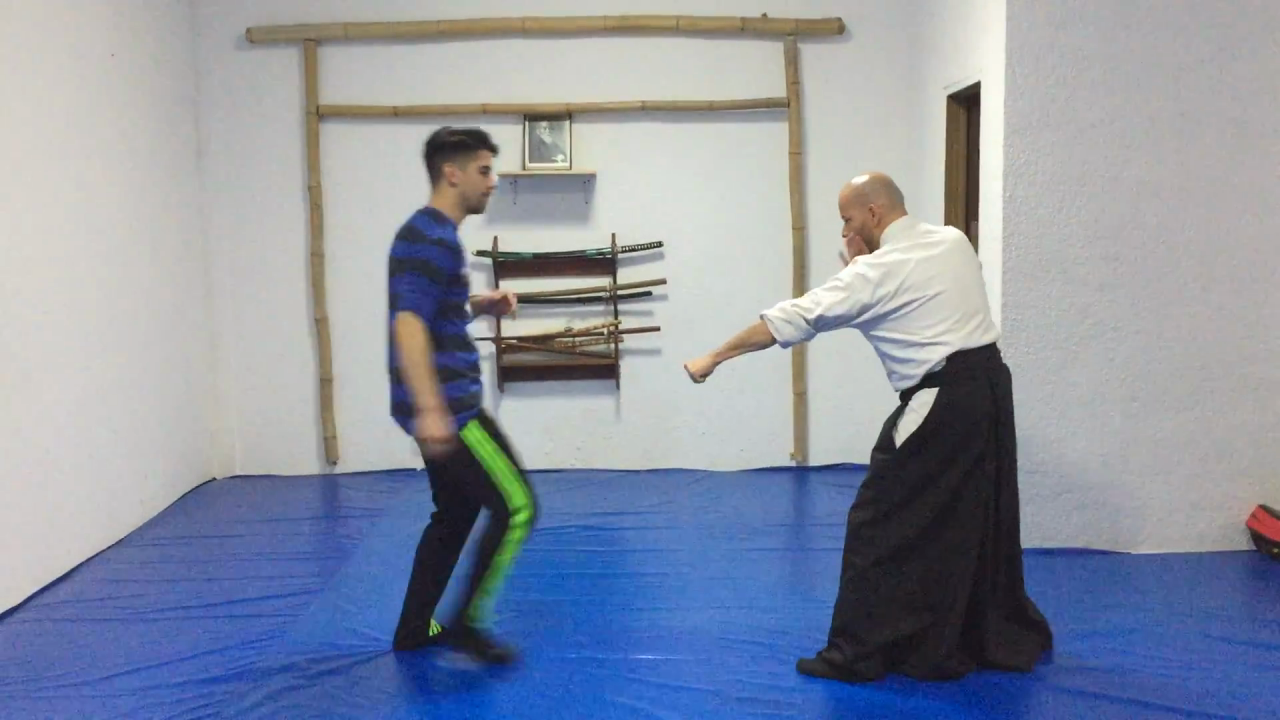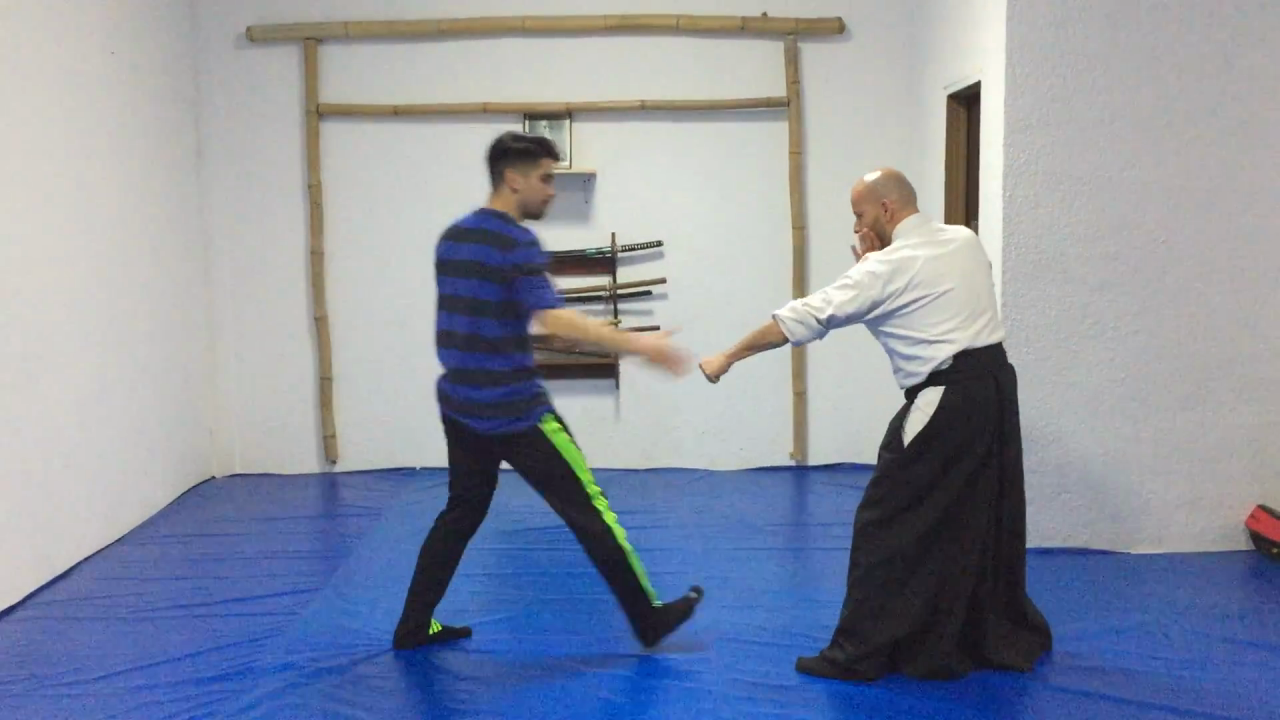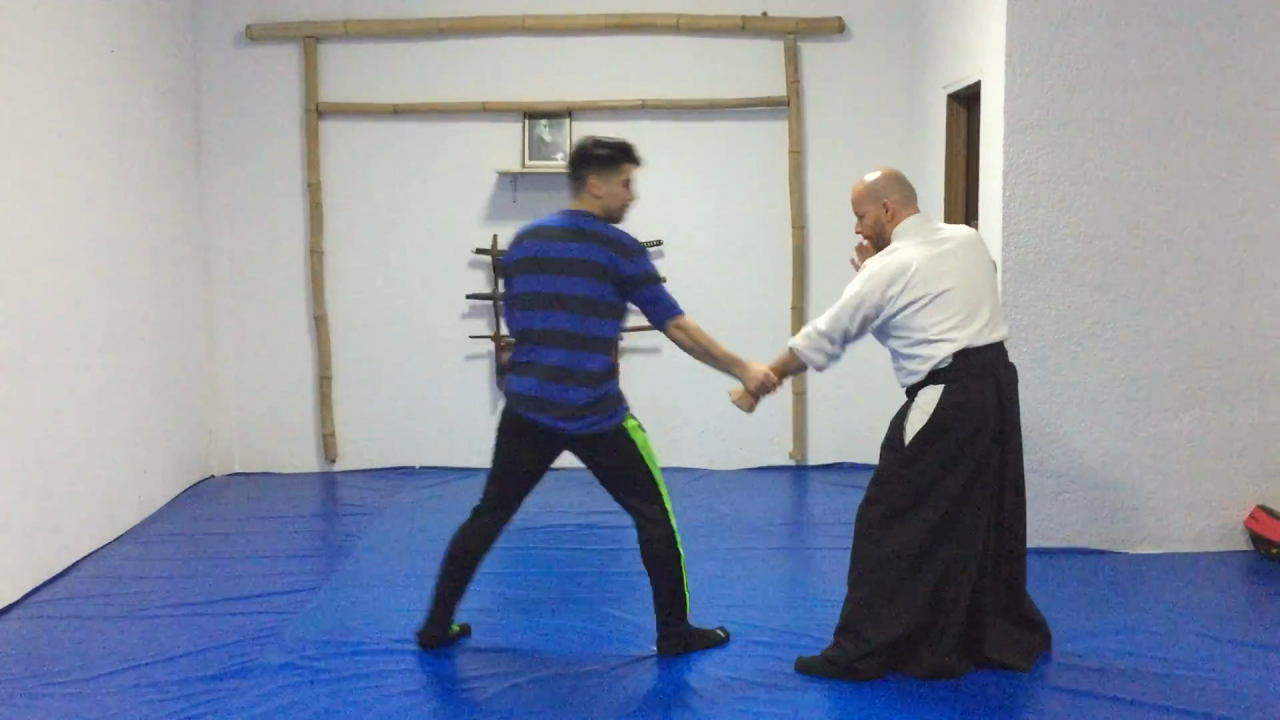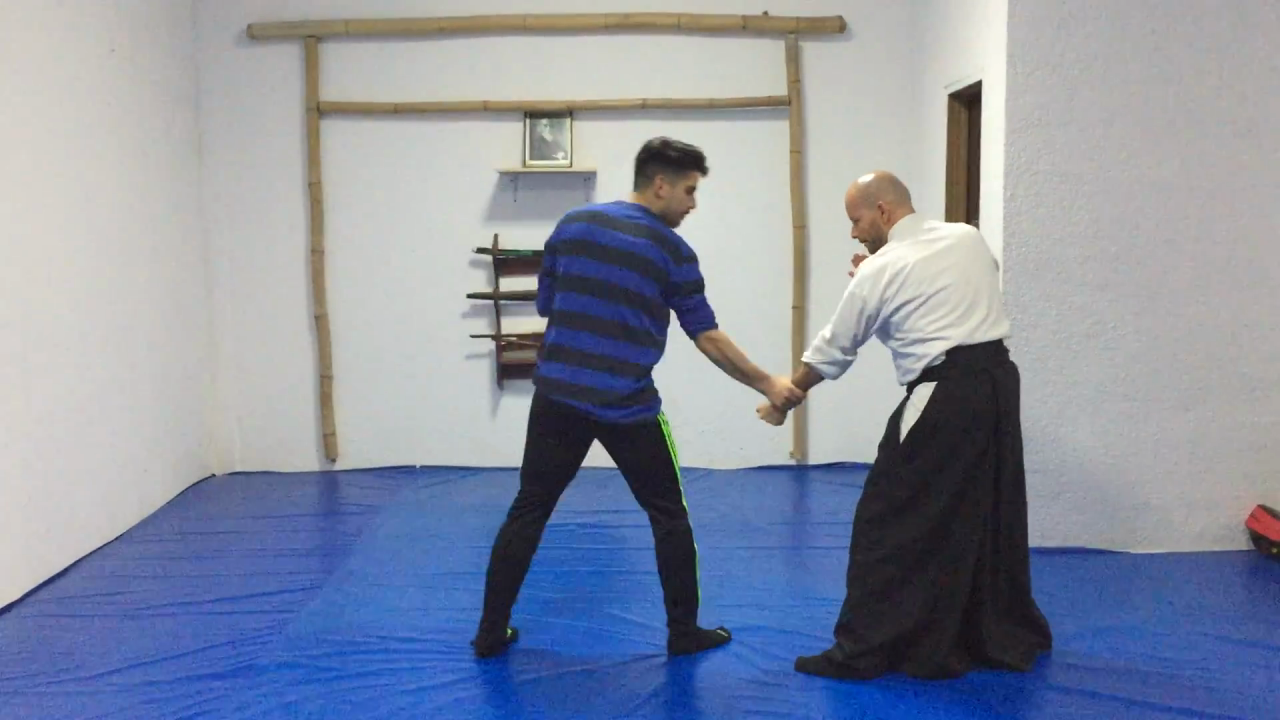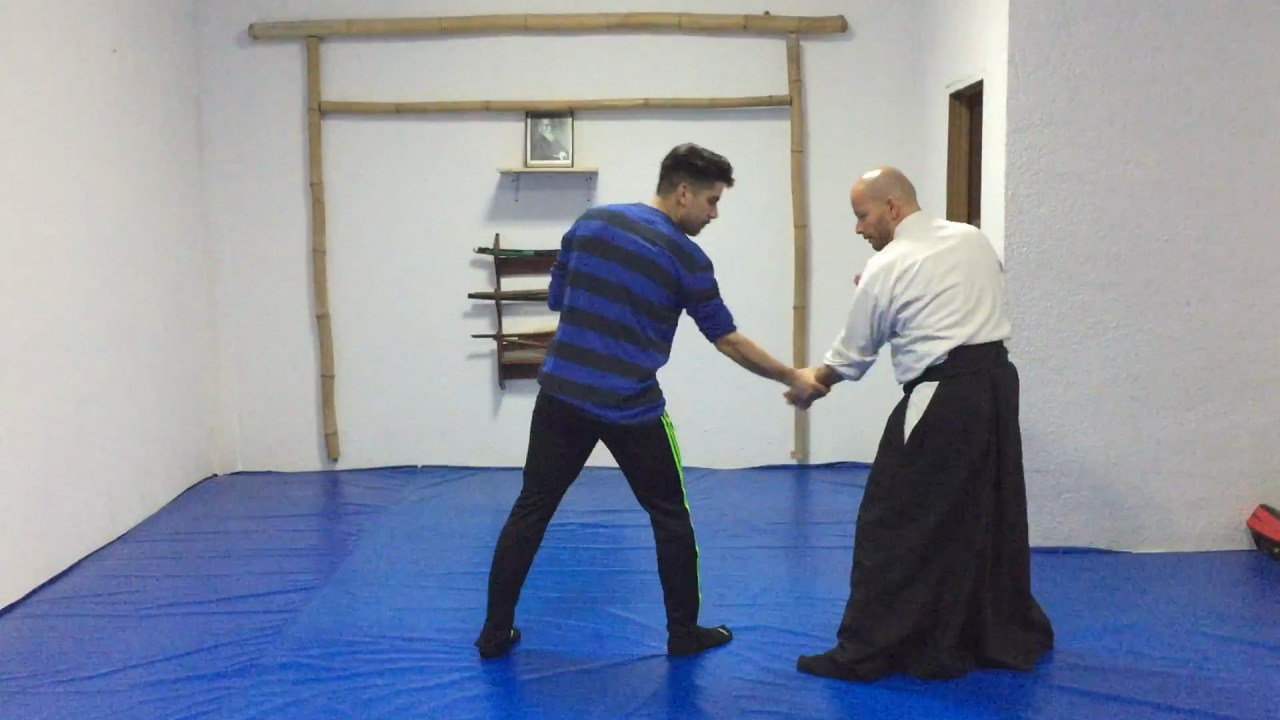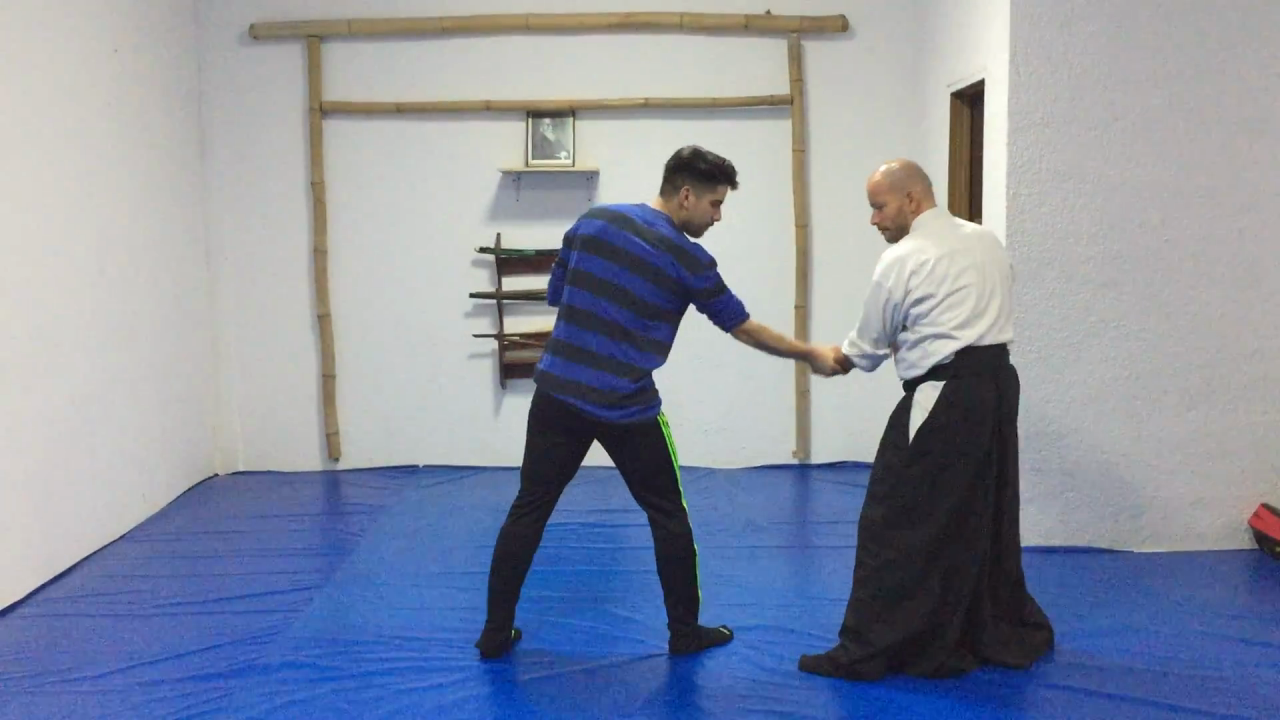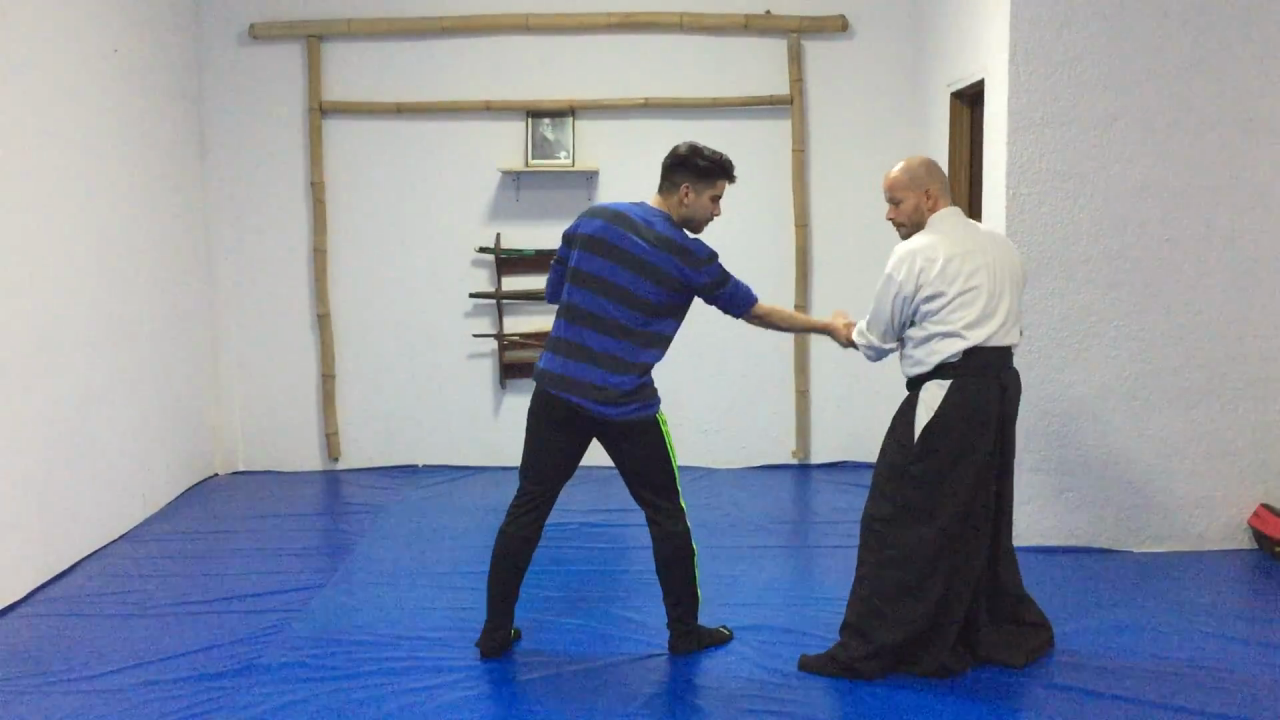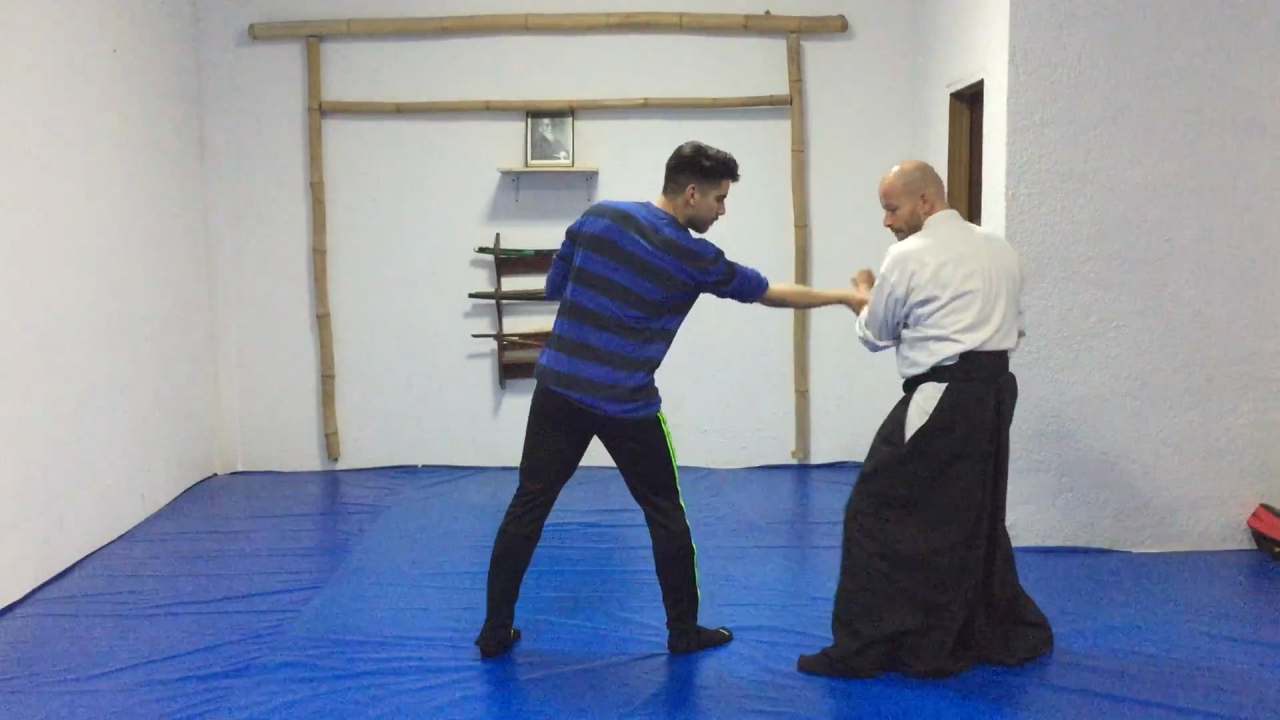
dt=0.2s
person 1, frame 1
left shoulder: (427, 232)
right shoulder: (431, 237)
right elbow: (408, 323)
left wrist: (476, 304)
right wrist: (430, 409)
left hip: (450, 403)
right hip: (446, 408)
left knee: (455, 511)
right knee: (516, 508)
left ankle: (415, 627)
right ankle: (467, 626)
person 1, frame 2
left shoulder: (454, 238)
right shoulder: (516, 243)
right elbow: (553, 317)
right wrist: (638, 344)
left hip: (462, 405)
right hip: (513, 409)
left knee: (463, 510)
right knee: (586, 506)
left ankle: (414, 625)
right ankle: (647, 617)
person 1, frame 3
left shoulder: (524, 243)
right shoulder: (619, 248)
right elbow: (677, 326)
right wrist: (742, 369)
left hip: (527, 407)
right hip: (595, 413)
left knee: (492, 511)
right knee: (652, 513)
left ankle: (438, 624)
right ankle: (675, 631)
person 1, frame 4
left shoulder: (573, 225)
right shoulder: (672, 251)
left elbow: (545, 304)
right elbow: (708, 338)
right wrist: (768, 384)
left hip: (558, 395)
right hip: (629, 406)
left knee: (529, 509)
right knee: (668, 516)
left ankle: (492, 631)
right ankle: (683, 631)
person 1, frame 5
left shoulder: (591, 222)
right shoulder: (687, 259)
left elbow: (557, 299)
right elbow: (728, 340)
right wrist: (792, 377)
left hip: (561, 394)
right hip: (631, 408)
left knee: (532, 509)
right knee: (670, 517)
left ankle: (495, 631)
right ankle: (684, 631)
person 1, frame 6
left shoulder: (593, 221)
right shoulder: (689, 260)
left elbow: (556, 294)
right elbow: (742, 326)
right wrist: (812, 354)
left hip: (557, 391)
right hip: (627, 407)
left knee: (529, 508)
right knee: (668, 516)
left ankle: (496, 632)
right ankle: (685, 631)
person 1, frame 7
left shoulder: (592, 219)
right shoulder: (689, 258)
left elbow: (554, 291)
right elbow: (753, 310)
right wrist: (825, 326)
left hip: (556, 389)
right hip: (625, 405)
left knee: (529, 507)
right knee: (666, 514)
left ankle: (495, 632)
right ankle: (684, 631)
person 1, frame 8
left shoulder: (597, 217)
right shoulder: (695, 257)
left elbow: (554, 286)
right elbow: (766, 292)
right wrist: (844, 296)
left hip: (557, 387)
right hip: (626, 403)
left knee: (529, 505)
right knee: (665, 513)
left ankle: (495, 631)
right ankle: (684, 631)
person 2, frame 1
left shoulder: (877, 271)
right shoulder: (954, 242)
left elbow: (792, 318)
left wrist: (713, 358)
left hip: (942, 403)
right hip: (989, 390)
left knee: (881, 526)
right knee: (981, 521)
left ankle: (855, 654)
right ankle: (1005, 637)
person 2, frame 2
left shoulder: (888, 267)
right shoulder: (966, 241)
left elbow: (805, 317)
left wrist: (729, 357)
left hip: (947, 402)
right hip: (995, 389)
left knee: (889, 524)
right knee: (984, 518)
left ankle: (858, 653)
right ankle: (1005, 636)
person 2, frame 3
left shoulder: (887, 269)
right shoulder: (969, 241)
left elbow: (820, 341)
left hip: (947, 400)
right hip: (996, 386)
left knee: (892, 523)
right knee: (988, 517)
left ankle: (859, 652)
right ankle: (1007, 636)
person 2, frame 4
left shoulder: (881, 270)
right shoulder: (969, 239)
left elbow: (831, 350)
left wrist: (784, 398)
left hip: (945, 398)
right hip: (997, 384)
left knee: (890, 522)
right knee: (990, 514)
left ankle: (860, 651)
right ankle: (1007, 635)
person 2, frame 5
left shoulder: (886, 267)
right shoulder: (974, 240)
left elbow: (850, 354)
left wrist: (808, 388)
left hip: (944, 398)
right hip: (996, 384)
left knee: (893, 523)
right knee: (989, 515)
left ankle: (865, 652)
right ankle: (1009, 635)
person 2, frame 6
left shoulder: (902, 259)
right shoulder: (988, 241)
left elbow: (867, 349)
left hip: (945, 398)
right hip: (996, 385)
left knee: (897, 522)
right knee: (985, 516)
left ankle: (866, 652)
right ankle: (1009, 632)
person 2, frame 7
left shoulder: (915, 253)
right shoulder: (1001, 245)
left elbow: (875, 340)
left wrist: (845, 332)
left hip: (948, 397)
right hip: (999, 388)
left knee: (902, 520)
right knee: (980, 517)
left ankle: (868, 650)
right ankle: (1008, 632)
person 2, frame 8
left shoulder: (909, 256)
right shoulder: (1000, 248)
left elbow: (875, 335)
right elbow: (1013, 326)
left wrist: (865, 299)
left hip: (942, 400)
right hip: (994, 392)
left knee: (881, 513)
right knee: (976, 519)
left ankle: (865, 647)
right ankle: (1008, 634)
